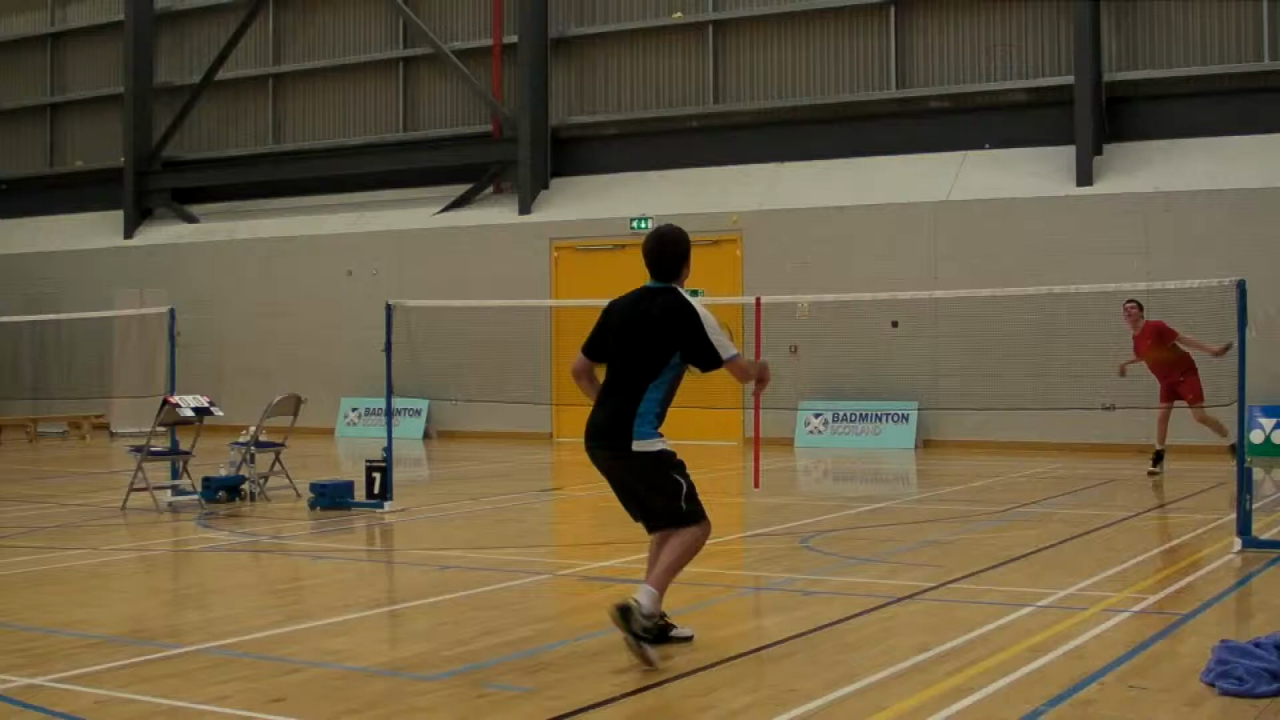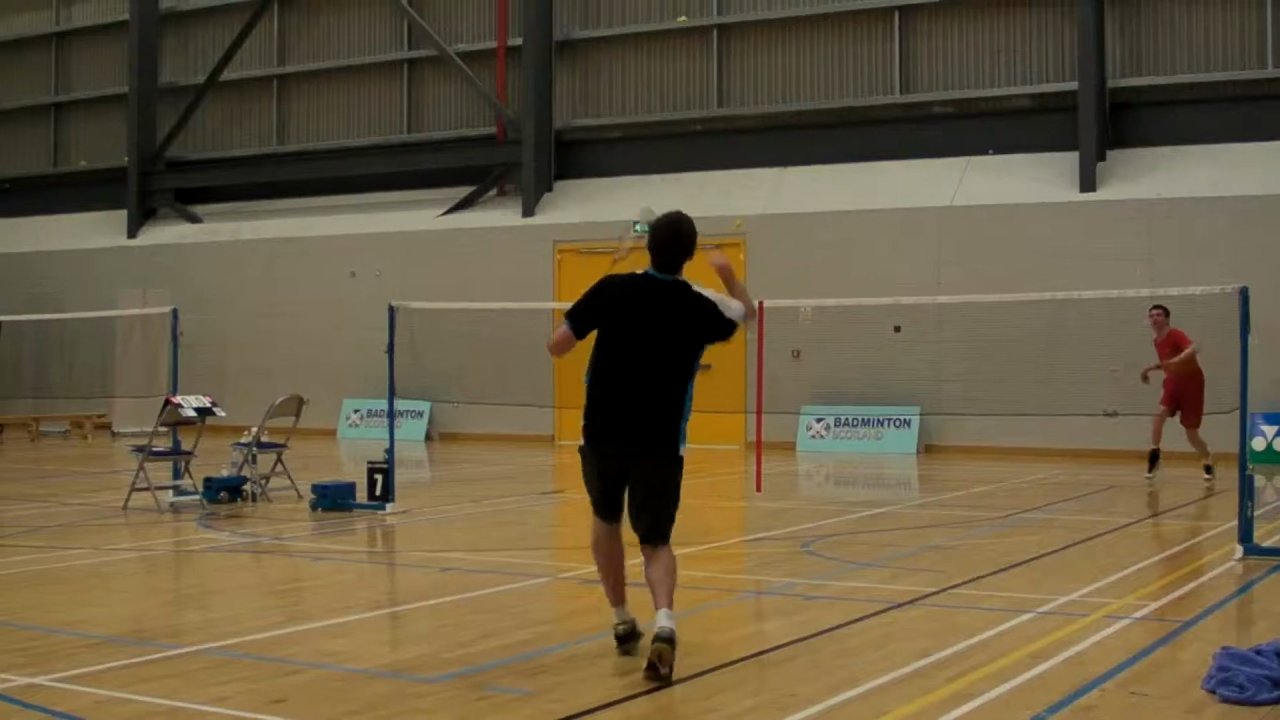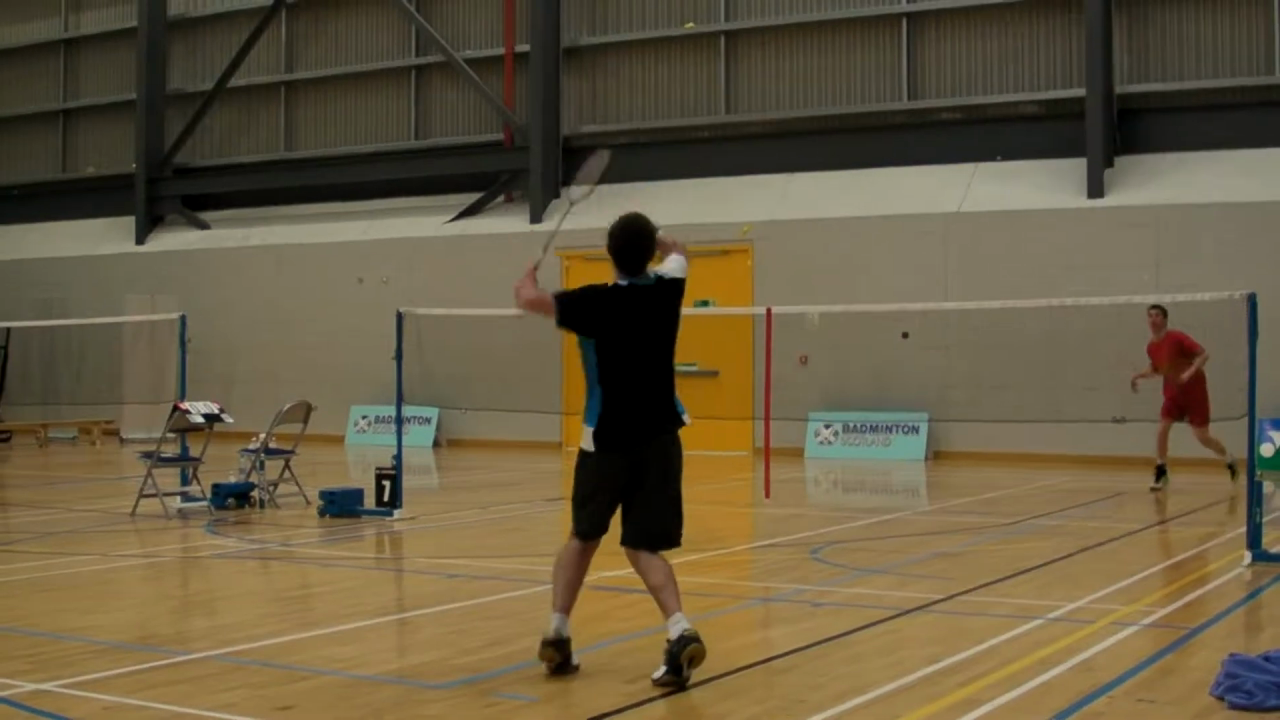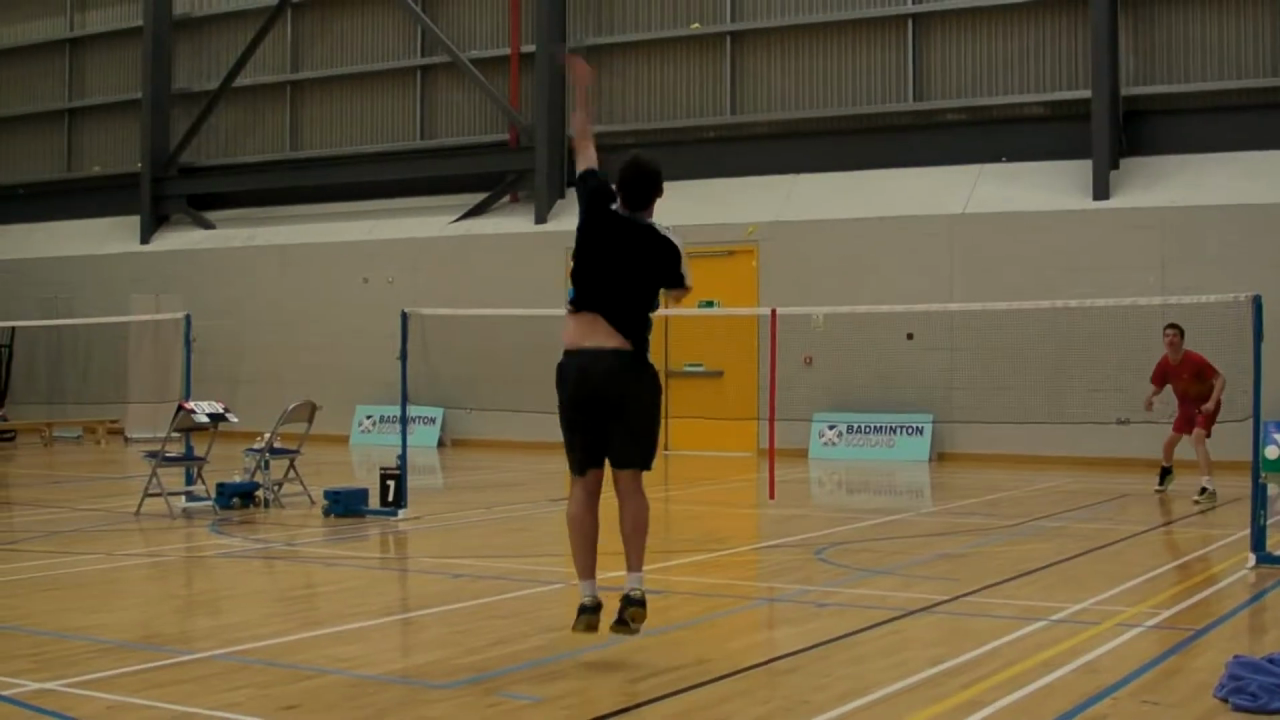
dt=0.3s
person 1, frame 1
left shoulder: (619, 307)
right shoulder: (686, 312)
left elbow: (581, 368)
right elbow: (739, 370)
right wrist: (761, 371)
left hip: (600, 439)
right hip: (637, 442)
left knee: (666, 524)
right knee: (693, 527)
left ankle: (650, 619)
right ankle: (639, 606)
person 1, frame 2
left shoulder: (612, 290)
right shoulder: (700, 307)
left elbow: (558, 345)
right elbow: (745, 311)
left wrist: (576, 334)
right wrist: (728, 276)
left hip: (600, 436)
right hip: (660, 444)
left knee: (605, 522)
right knee: (656, 543)
left ankle: (623, 624)
right ankle: (663, 628)
person 1, frame 3
left shoulder: (600, 302)
right shoulder: (666, 289)
left elbow: (528, 301)
right elbow: (677, 251)
left wrist: (527, 276)
right wrist: (655, 234)
left hip: (607, 444)
right hip: (660, 442)
left knee: (581, 540)
right knee: (646, 551)
left ankle: (557, 635)
right ankle: (680, 632)
person 1, frame 4
left shoulder: (597, 216)
right shoulder: (664, 248)
left elbow: (583, 150)
right elbow: (679, 292)
left wrist: (582, 89)
left hip: (577, 367)
right hip: (629, 370)
left knee: (584, 483)
right knee: (628, 481)
left ankle: (587, 598)
right ankle: (634, 591)
person 2, frame 1
left shoulder: (1155, 327)
right shoulder: (1136, 338)
left elbow: (1182, 339)
left wrist: (1211, 349)
right wrist: (1126, 363)
left hip: (1184, 372)
right hip: (1165, 377)
left knee: (1199, 416)
right knee: (1162, 415)
left ankle: (1232, 440)
right ankle: (1158, 456)
person 2, frame 2
left shoulder: (1176, 335)
right shoulder: (1157, 342)
left elbow: (1193, 349)
left wrist: (1176, 360)
right wrist: (1150, 368)
left hip: (1192, 387)
right hip: (1173, 386)
left knee: (1191, 434)
right knee: (1159, 417)
left ankle: (1208, 463)
right ankle: (1154, 455)
person 2, frame 3
left shoulder: (1178, 338)
right shoulder: (1151, 347)
left elbow: (1203, 354)
left wrist: (1189, 373)
right wrist: (1138, 376)
left hip: (1194, 391)
right hip: (1173, 392)
left knee: (1202, 437)
right knee: (1162, 431)
left ankle: (1228, 459)
right ankle: (1161, 472)
person 2, frame 4
left shoulder: (1195, 360)
right shoulder: (1163, 364)
left elbow: (1220, 378)
right elbow: (1158, 385)
left wrist: (1213, 402)
right wrist: (1150, 397)
left hip: (1205, 405)
right hip: (1187, 406)
left knee: (1197, 437)
right knee: (1169, 443)
left ankle: (1208, 487)
right ankle: (1166, 473)
